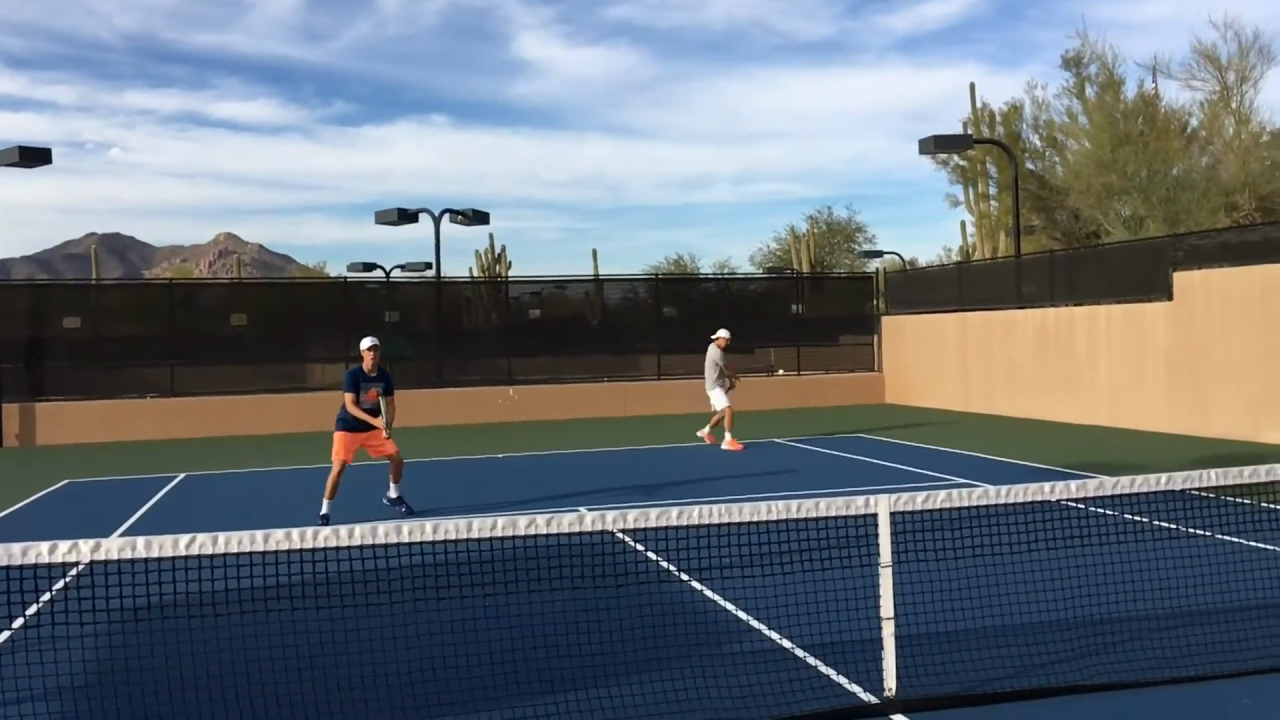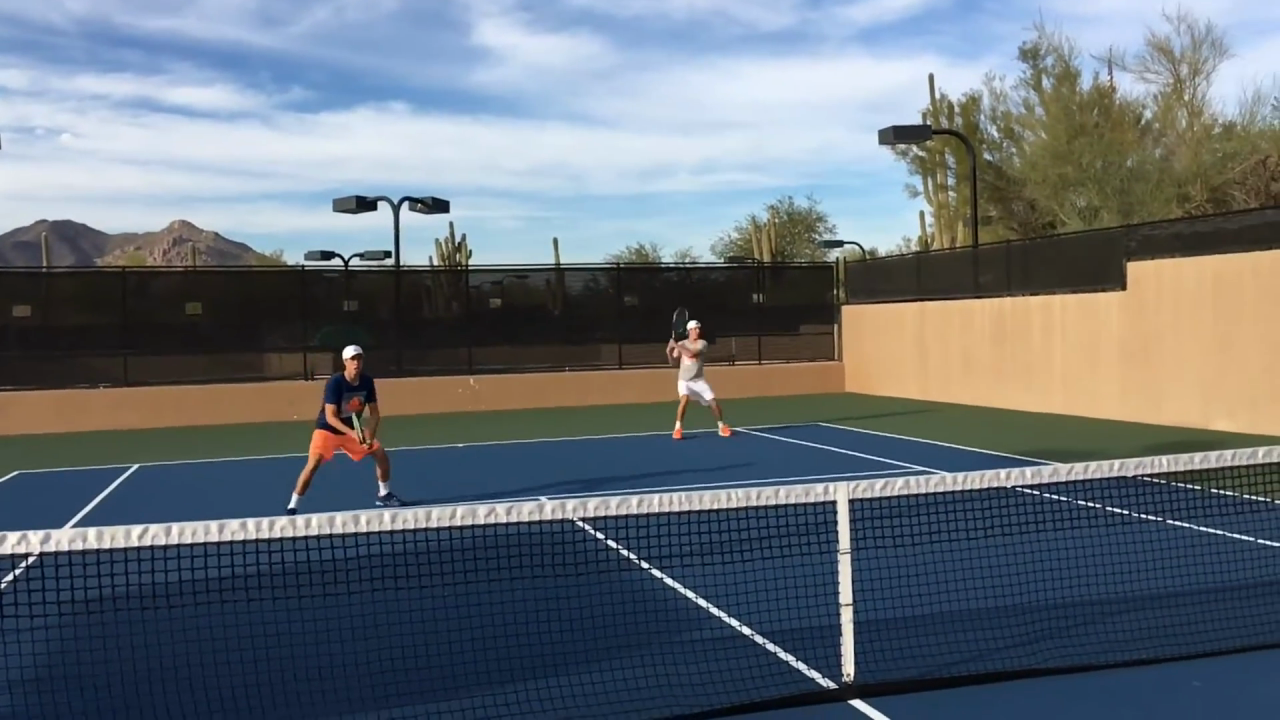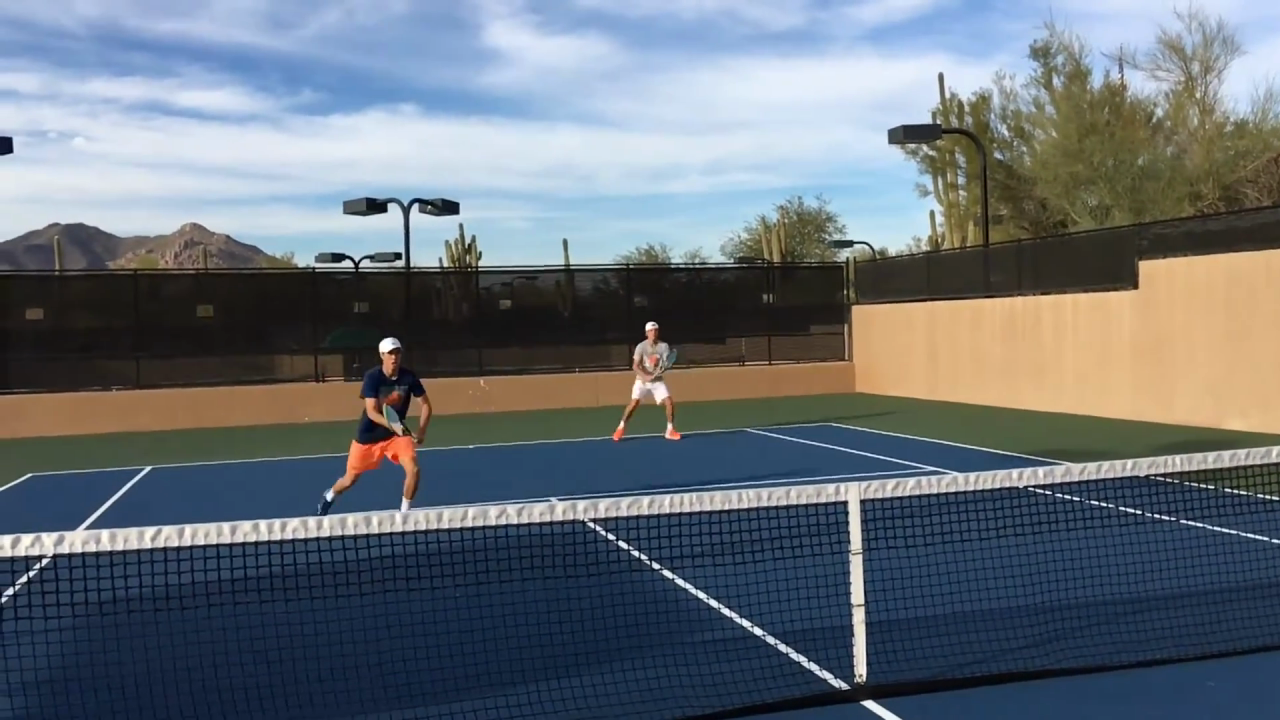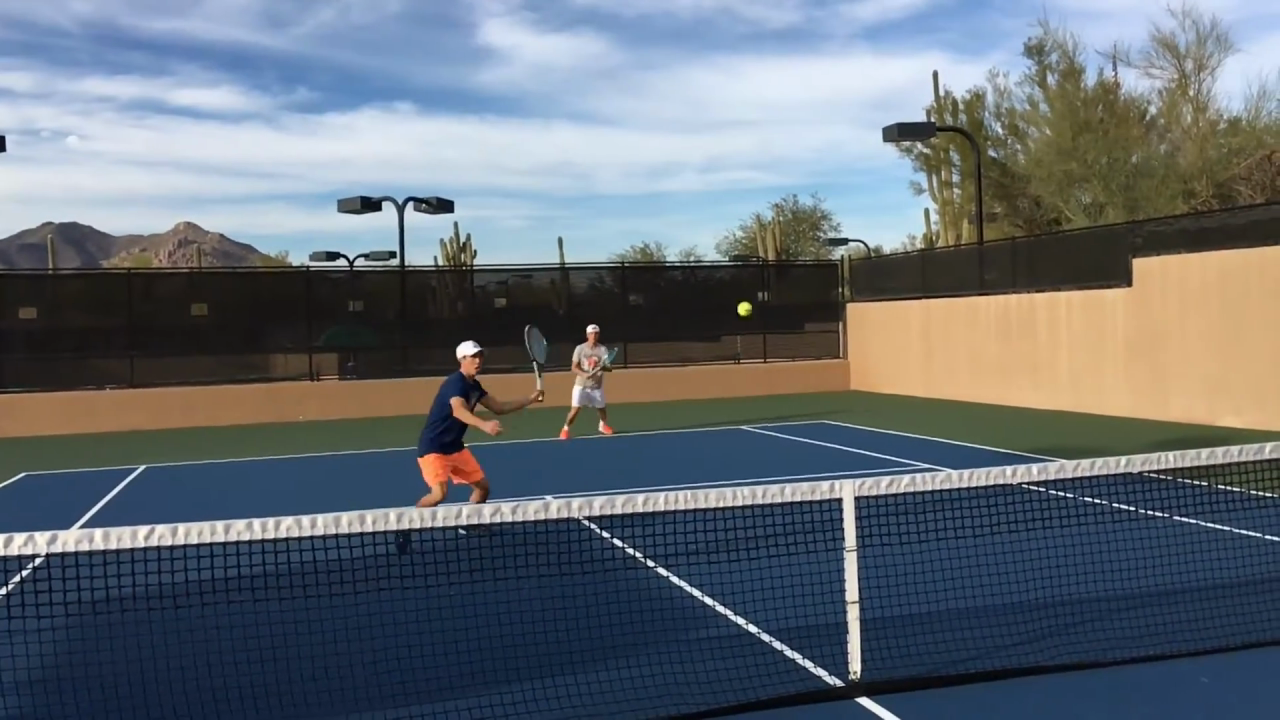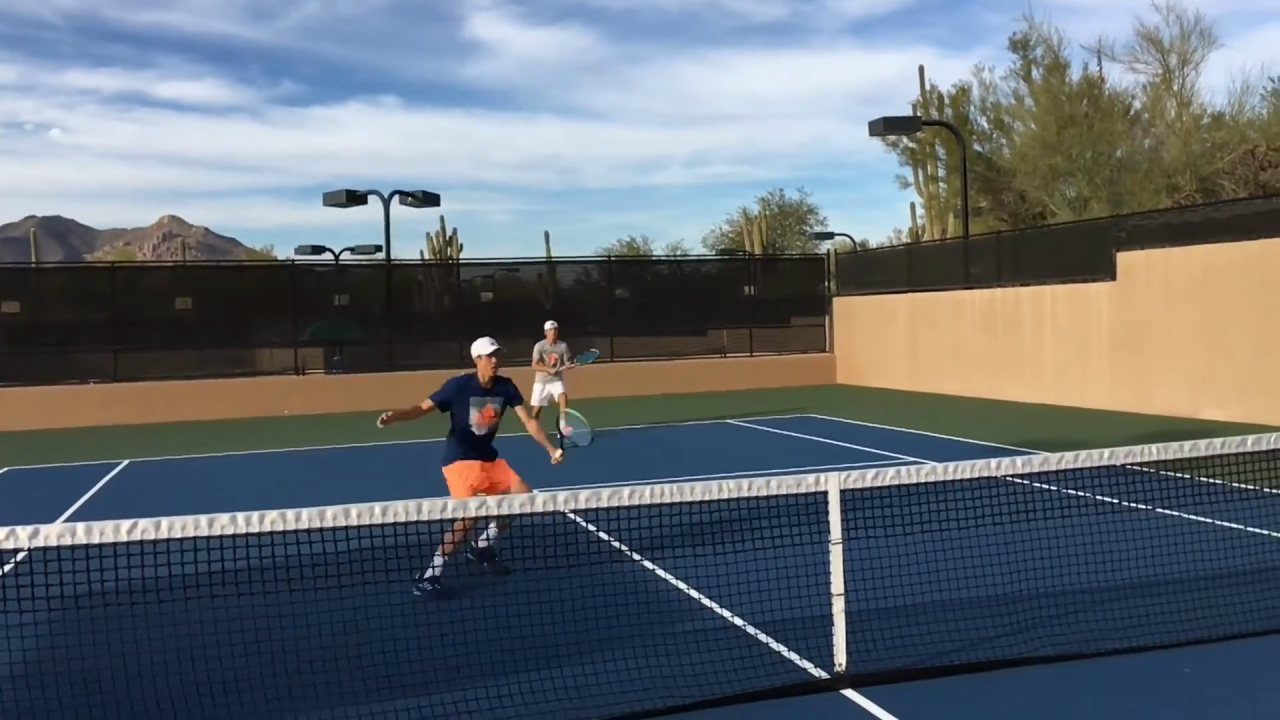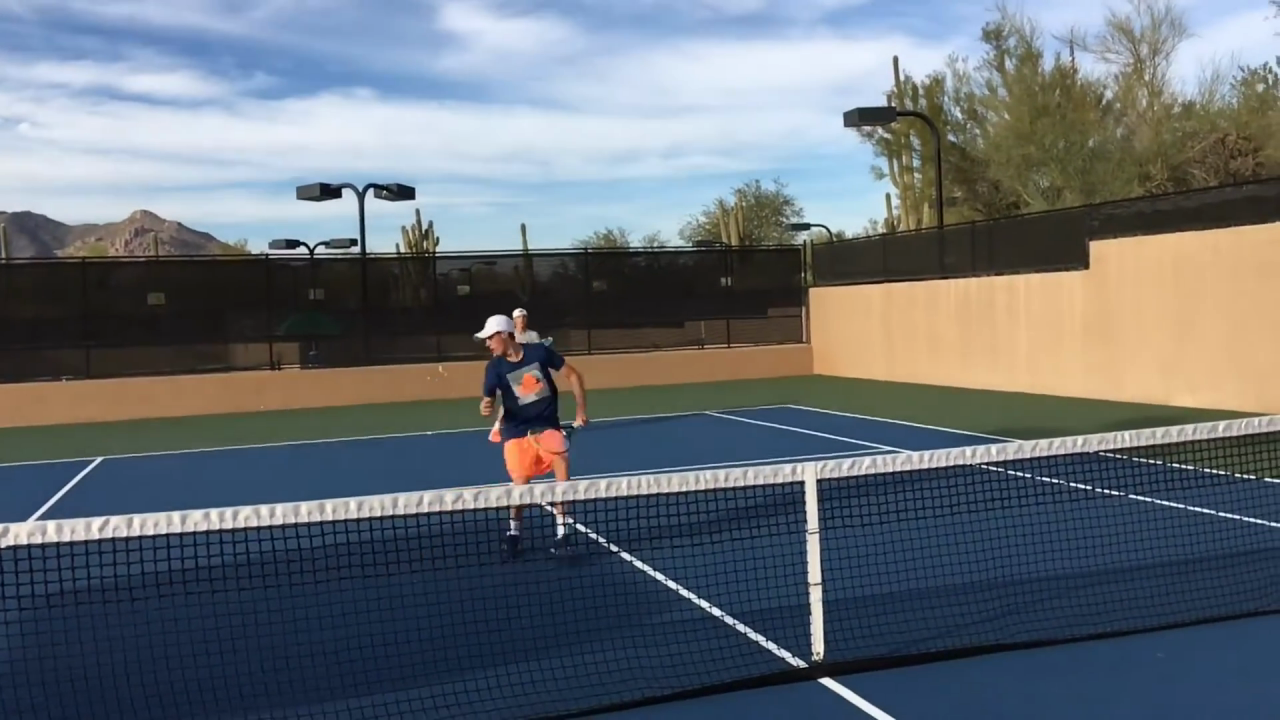
dt=0.5s
person 1, frame 1
left shoulder: (384, 375)
right shoulder: (352, 375)
left elbow: (390, 404)
right elbow: (350, 406)
left wrist: (387, 425)
right wrist: (374, 420)
left hip: (373, 428)
right hip: (347, 428)
left knee: (397, 458)
right knee: (338, 468)
left ankle: (393, 495)
right ankle: (325, 512)
person 1, frame 2
left shoulder: (367, 382)
right shoulder: (334, 383)
left elbow: (374, 412)
right elbow: (330, 417)
left wrist: (370, 435)
right wrist: (352, 434)
left hip: (354, 429)
right hip: (327, 429)
left knee: (381, 455)
right knee: (313, 464)
left ankle: (384, 494)
right ankle: (292, 506)
person 1, frame 3
left shoulder: (410, 377)
right shoulder: (372, 377)
left elbow: (426, 405)
right elbow: (371, 412)
left wrist: (421, 430)
right wrist: (393, 425)
left hip: (396, 433)
right hip: (368, 435)
left knee: (413, 469)
right knee: (351, 479)
left ankle: (404, 511)
right ankle: (329, 497)
person 1, frame 4
left shoulder: (473, 384)
right shoulder: (455, 383)
left elbow: (498, 408)
right elbow: (458, 409)
left wrist: (529, 399)
right wrist: (483, 424)
left hip: (454, 448)
right hip: (433, 448)
left knee: (484, 487)
right knee: (439, 494)
person 1, frame 5
left shoulder: (505, 387)
right shoulder: (456, 386)
left elbow: (527, 419)
right elbow: (421, 408)
left wrist: (550, 447)
right wrist: (392, 416)
left hip: (487, 456)
right hip: (460, 458)
left knee: (522, 493)
right knee: (470, 516)
left ankle: (483, 545)
right ankle: (432, 574)
person 1, frame 6
left shoulder: (541, 351)
right shoulder: (495, 366)
left elbow: (573, 374)
right elbow: (487, 401)
left wrist: (581, 409)
right wrist: (486, 407)
left hip: (548, 427)
right hip: (516, 431)
left knee: (562, 465)
right knee: (521, 486)
left ankle: (561, 535)
right ankle: (513, 533)
